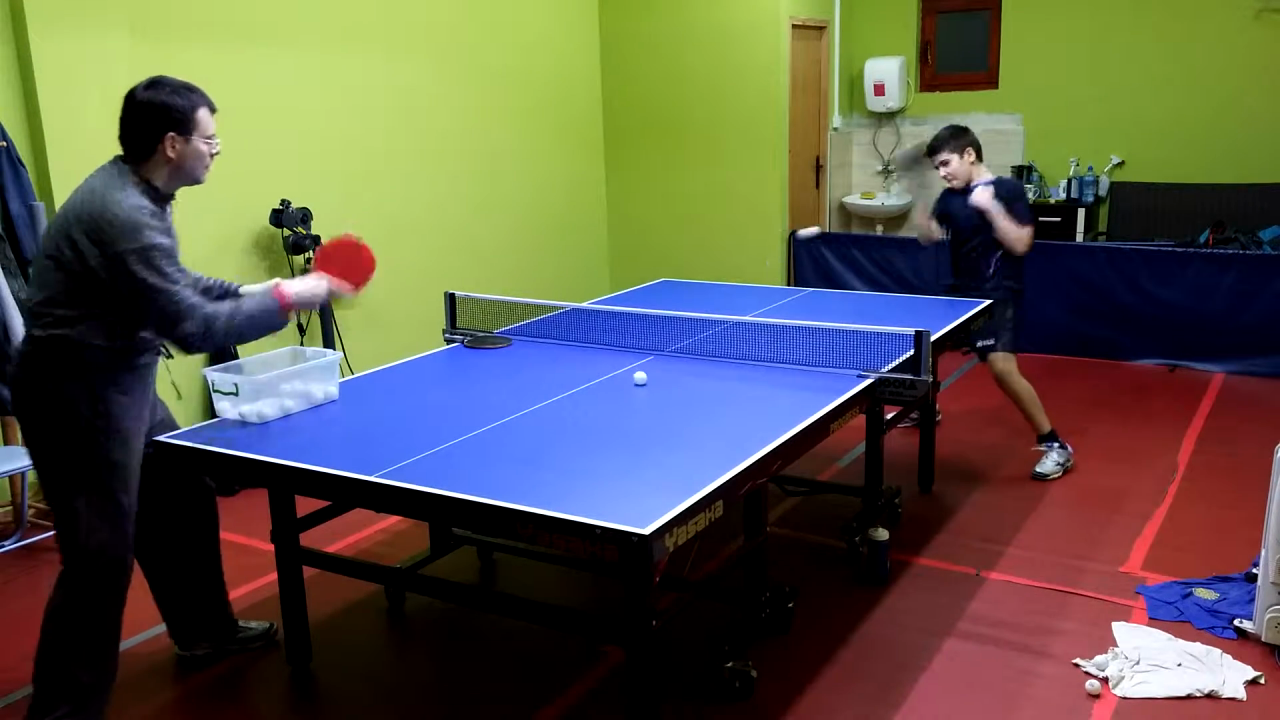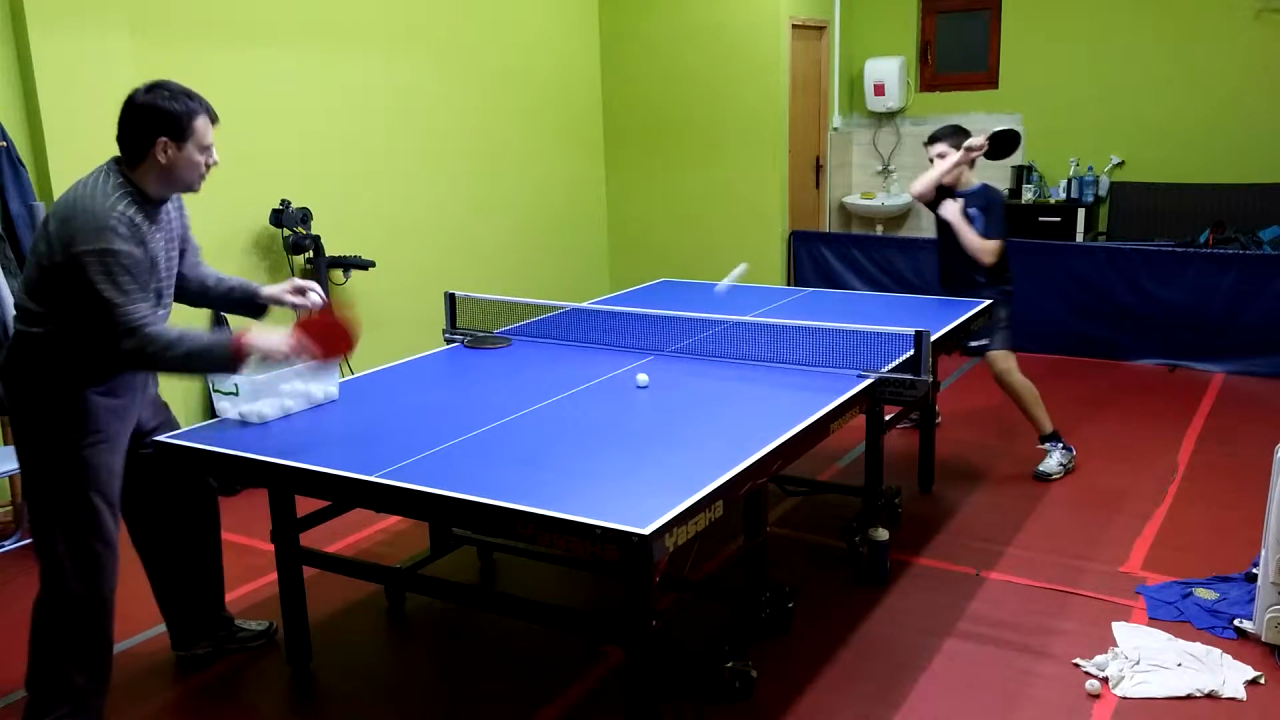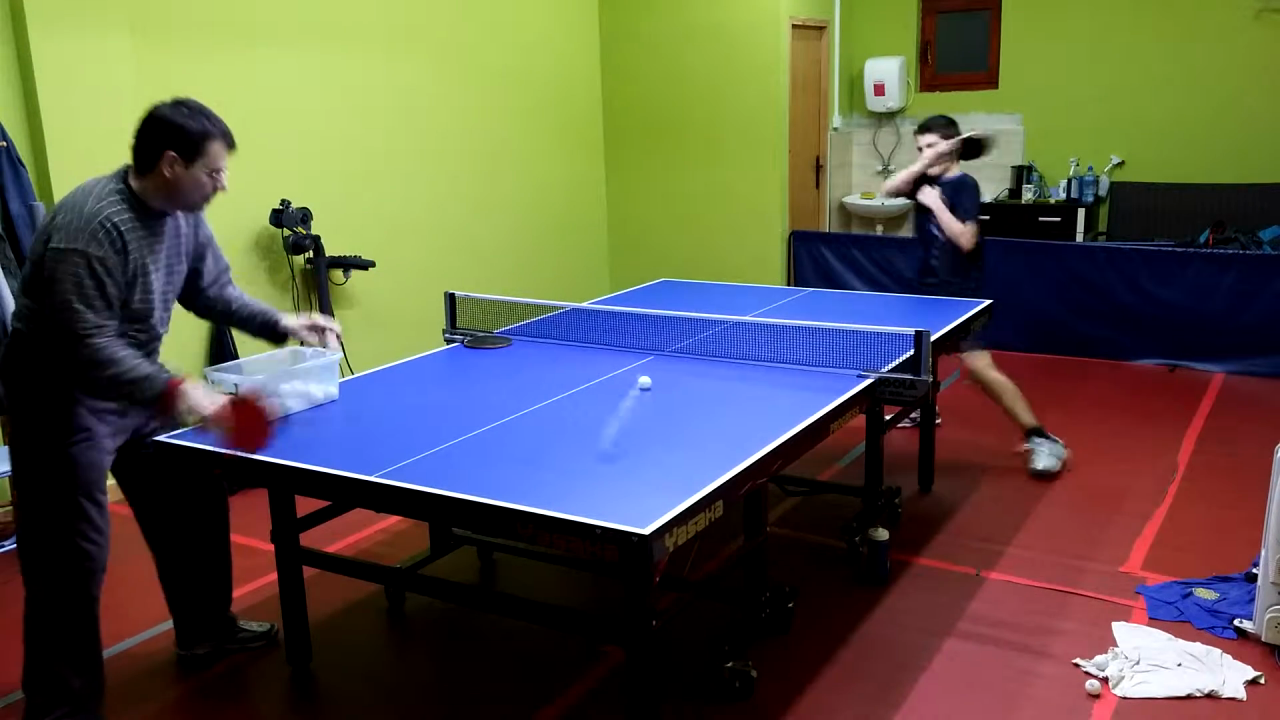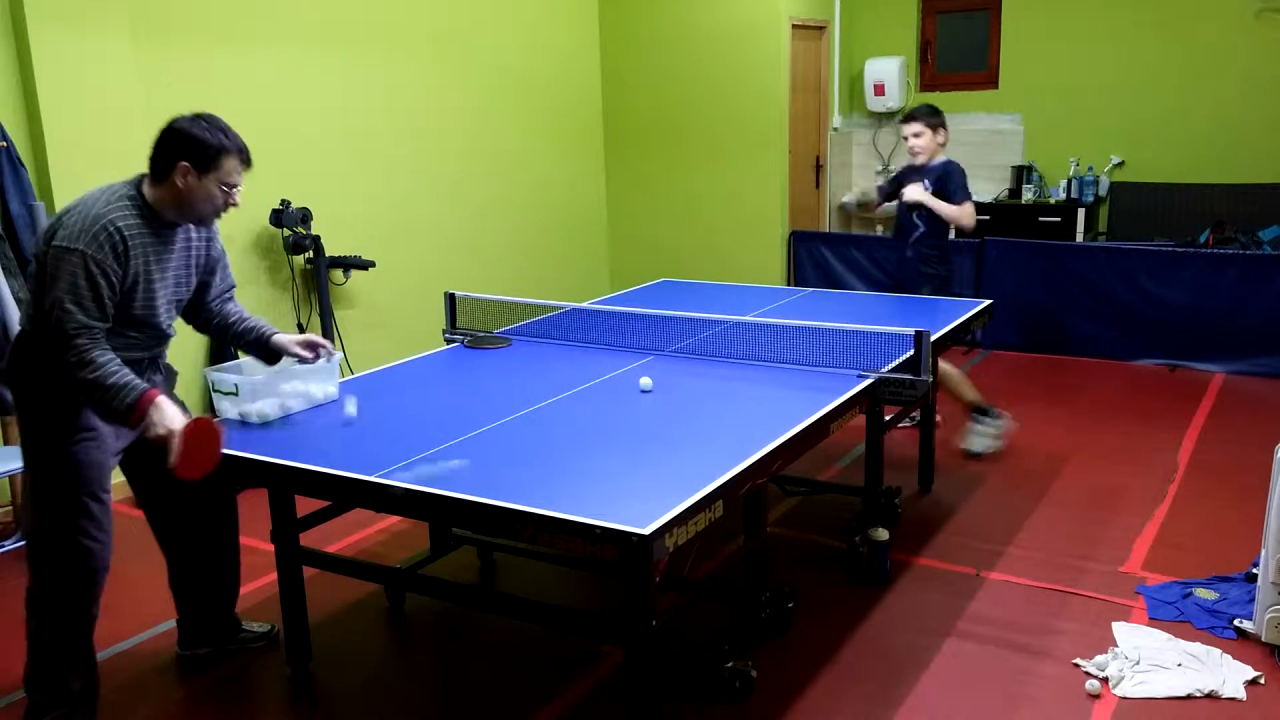
dt=0.1s
person 1, frame 1
left shoulder: (132, 193)
right shoulder: (123, 215)
left elbow: (170, 292)
right elbow: (192, 327)
left wrist: (241, 291)
right wrist: (285, 298)
left hip: (118, 385)
right hip: (77, 397)
left knee: (183, 501)
right knee: (100, 558)
left ankle: (203, 628)
person 1, frame 2
left shoulder: (165, 201)
right shoulder: (99, 218)
left elbow: (187, 279)
right elbow: (139, 334)
left wrist: (263, 296)
right wrist: (244, 345)
left hip: (129, 383)
right hip: (65, 398)
left knee: (184, 502)
right knee: (83, 562)
left ankle: (201, 628)
person 1, frame 3
left shoulder: (182, 216)
right shoulder: (91, 225)
left elbow: (210, 291)
right elbow: (88, 347)
left wrist: (280, 323)
right wrist: (175, 391)
left hip: (135, 387)
right hip: (64, 397)
left knee: (196, 499)
right knee: (71, 561)
left ankle: (206, 629)
person 1, frame 4
left shoulder: (197, 228)
right shoulder: (95, 231)
left elbow: (217, 308)
right elbow: (77, 348)
left wrist: (274, 343)
right wrist: (148, 403)
left hip: (143, 385)
right hip: (68, 398)
left knee: (205, 499)
right knee: (74, 562)
left ankle: (208, 627)
person 2, frame 1
left shoulder: (1008, 189)
right shoulder: (951, 198)
left elbow: (1020, 246)
right elbow: (927, 234)
left wrist: (991, 207)
left hip: (999, 293)
right hip: (961, 292)
left knee: (1003, 368)
left ankle: (1053, 444)
person 2, frame 2
left shoulder: (989, 198)
right shoulder: (941, 192)
left elbow: (988, 257)
right elbow: (917, 191)
left wrist: (956, 220)
right wrist: (947, 165)
left hip: (989, 295)
right hip: (950, 293)
left knee: (1005, 368)
left ankle: (1056, 444)
right ankle: (922, 410)
person 2, frame 3
left shoulder: (964, 186)
right shoulder: (924, 182)
left elbow: (966, 241)
right elbow: (889, 189)
left wrist: (934, 204)
right wrist: (929, 160)
left hip: (962, 291)
right hip: (930, 288)
left knee: (978, 366)
left ankle: (1042, 439)
right ankle: (924, 410)
person 2, frame 4
left shoulder: (949, 172)
right shoulder: (909, 173)
left elbow: (967, 220)
right elbow: (872, 200)
left wrist: (925, 198)
right wrist: (863, 195)
left hip: (929, 277)
right hip: (909, 274)
left ankle: (985, 416)
right ankle: (922, 408)
